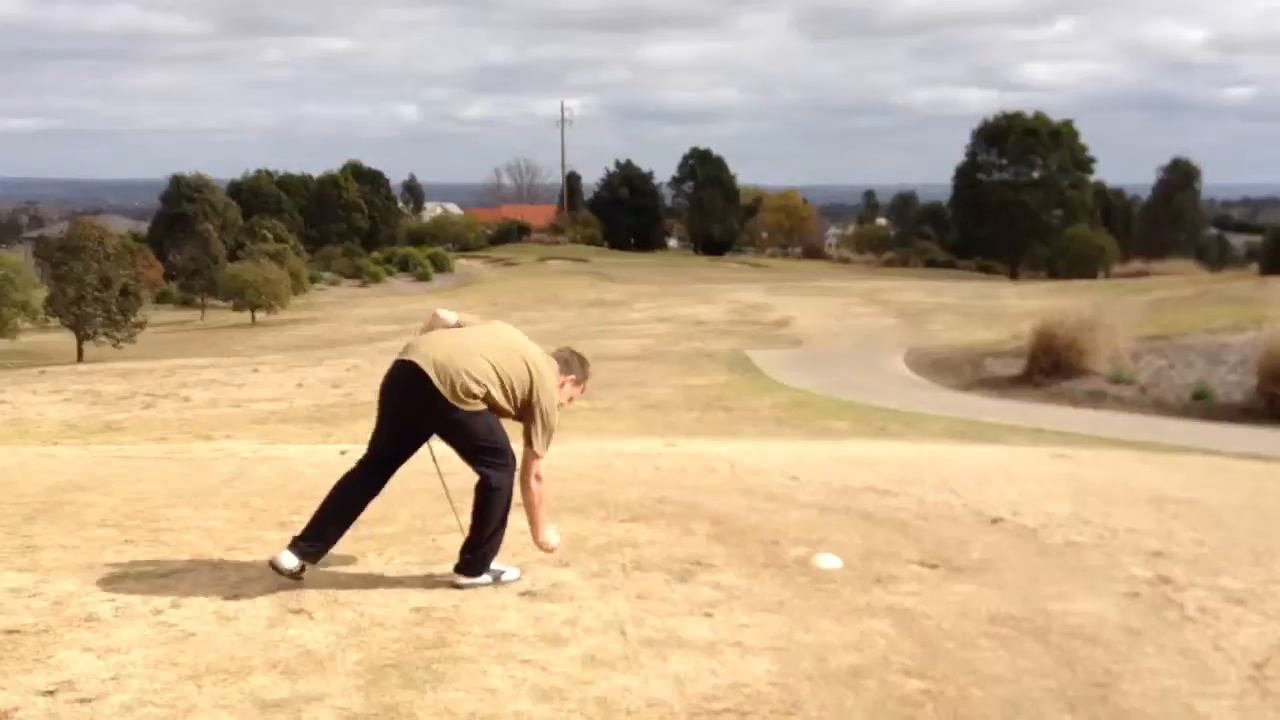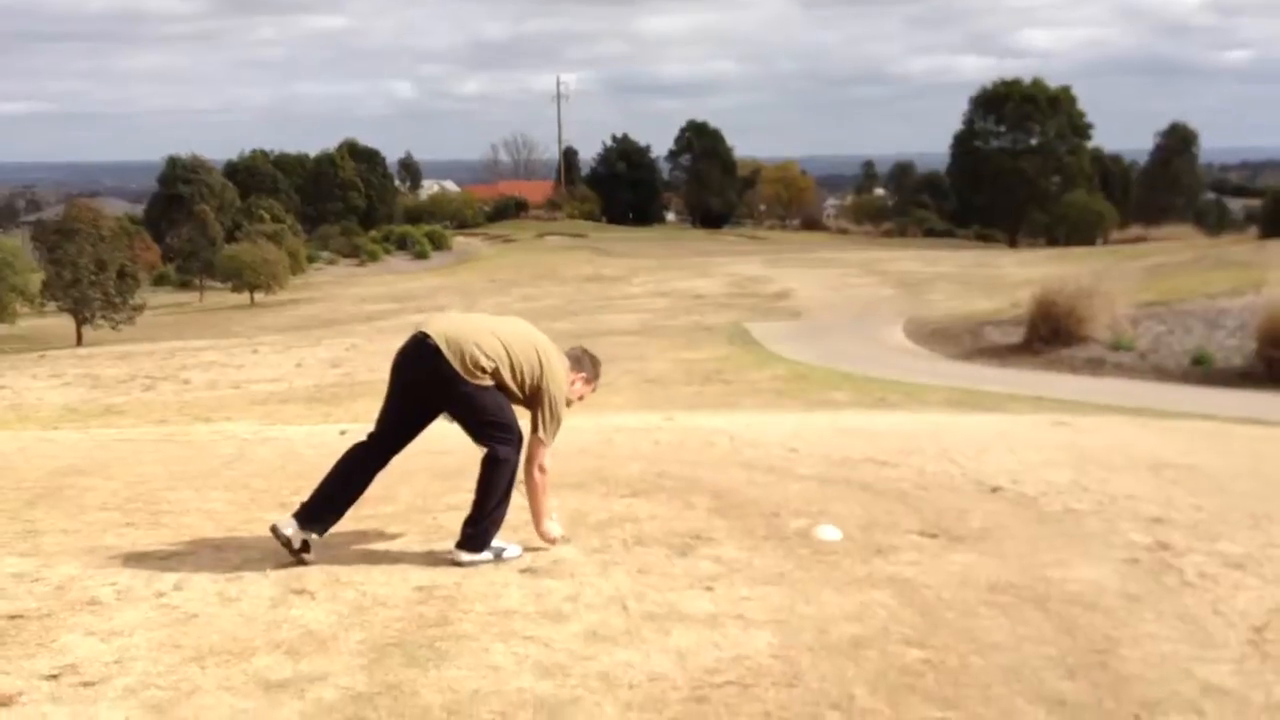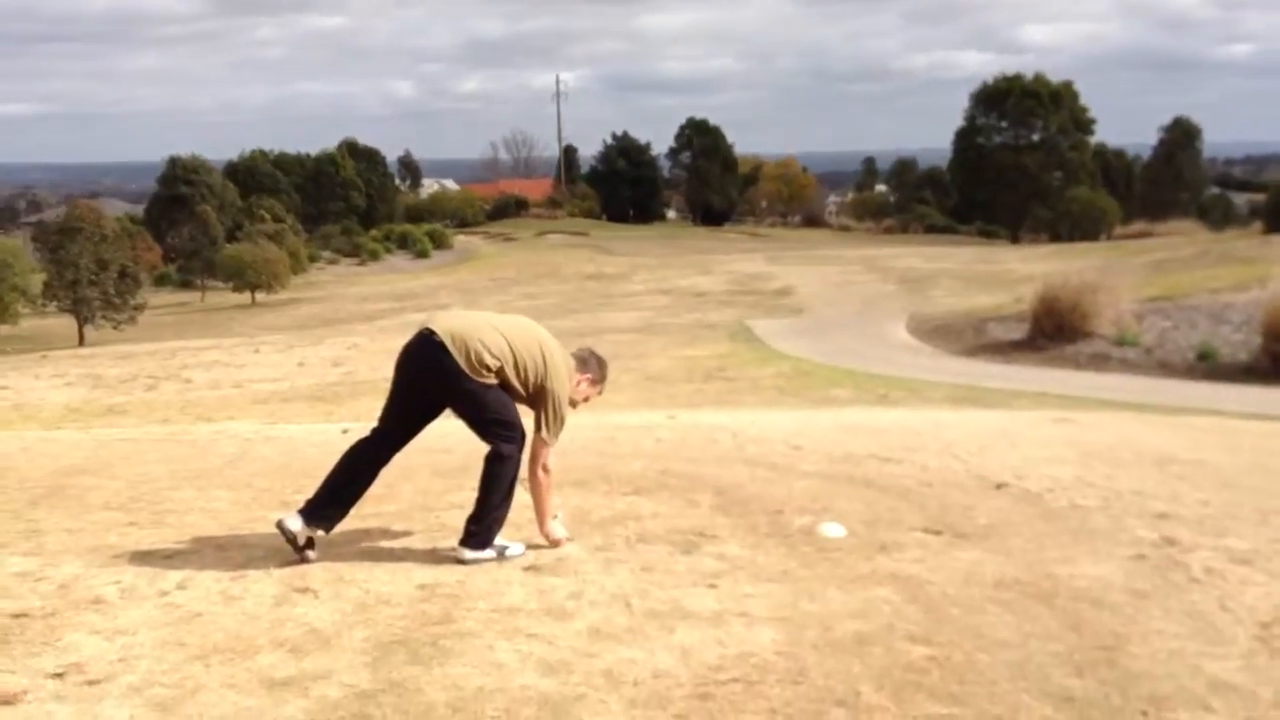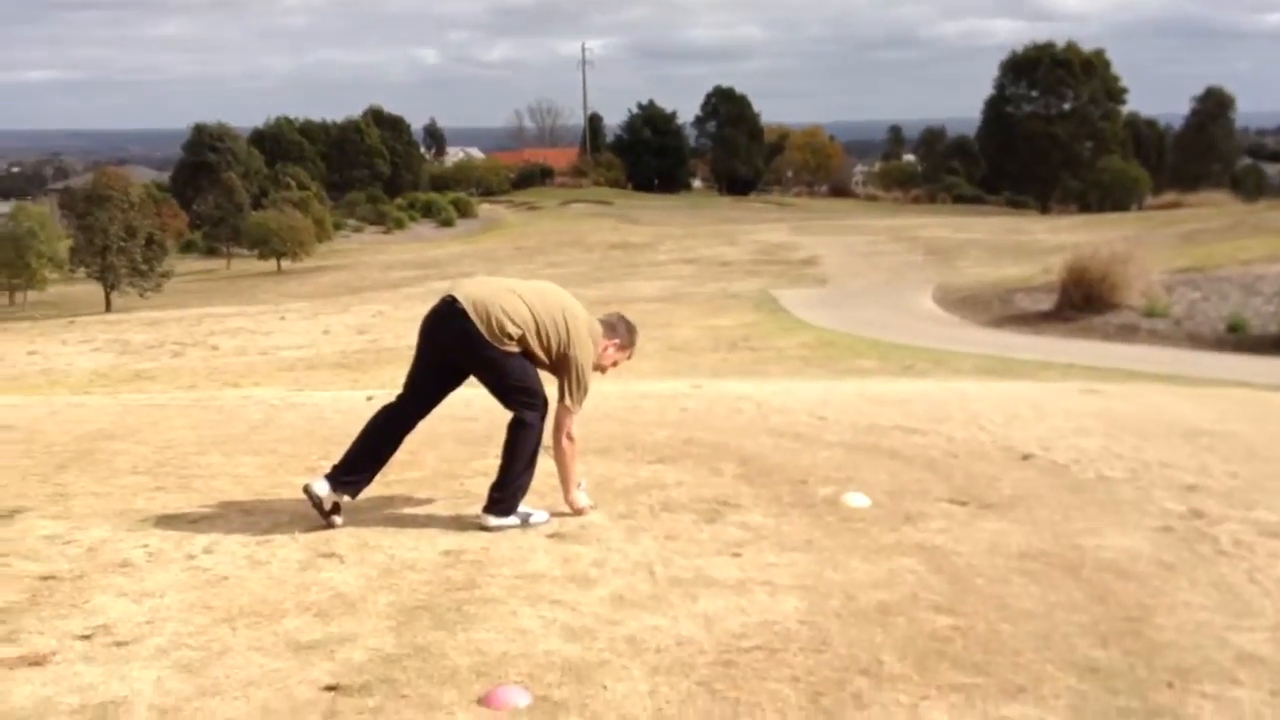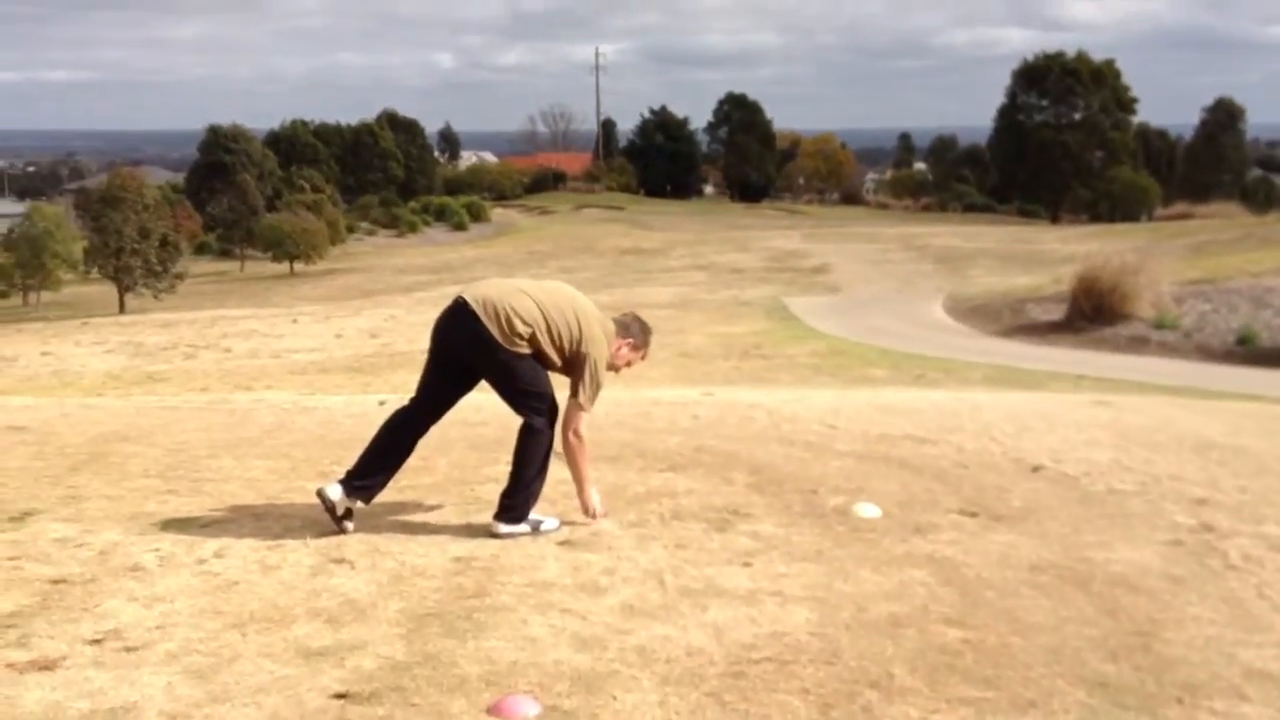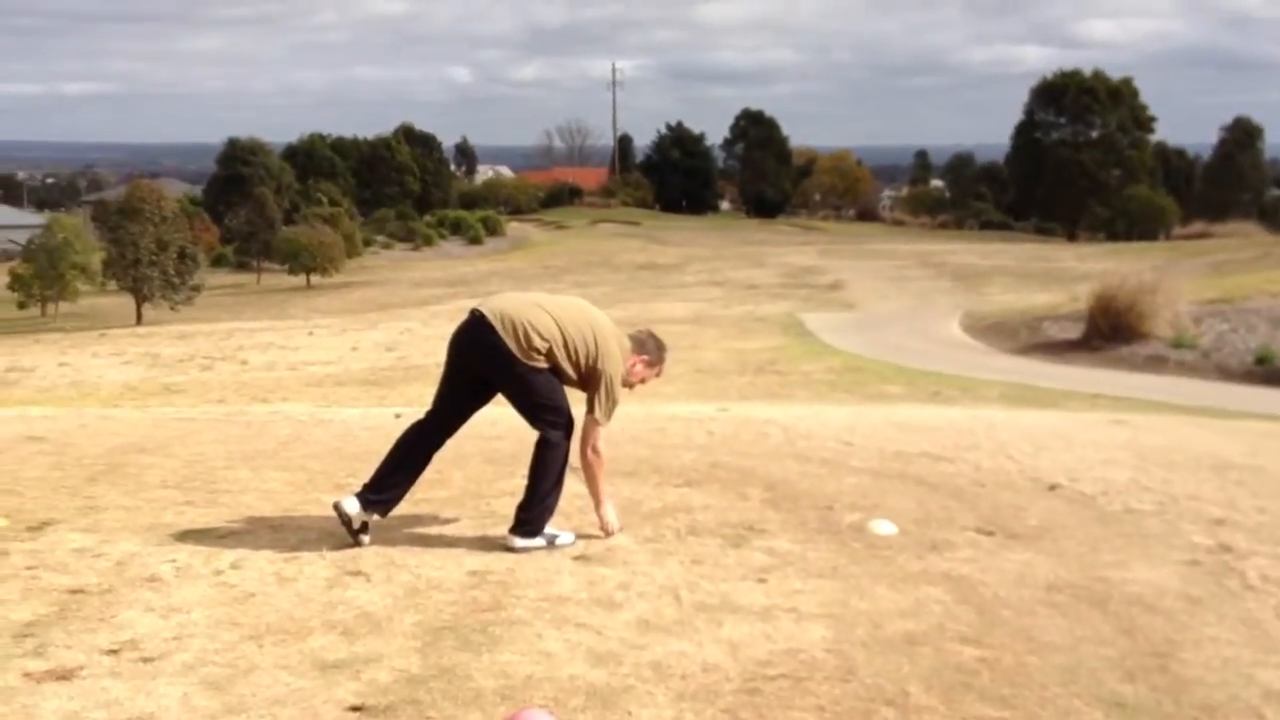
dt=0.4s
person 1, frame 1
left shoulder: (502, 333)
right shoulder: (546, 387)
left elbow: (440, 317)
right elbow: (532, 475)
right wrist: (540, 531)
left hip: (406, 367)
right hip: (452, 387)
left knee: (375, 466)
right knee: (499, 467)
left ankle: (299, 553)
right ankle: (475, 568)
person 1, frame 2
left shoulder: (534, 346)
right shoulder: (555, 378)
left elbow: (457, 317)
right elbow: (537, 465)
right wrist: (543, 523)
left hip: (421, 345)
right hip: (459, 363)
left knee: (381, 442)
right knee: (506, 444)
left ankle: (302, 526)
right ankle: (475, 545)
person 1, frame 3
left shoulder: (543, 350)
right shoulder: (559, 380)
right elbow: (540, 464)
right wrist: (547, 524)
left hip: (426, 342)
right hip: (463, 359)
left knee: (384, 438)
right knee: (509, 441)
left ankle: (307, 521)
right ankle: (478, 542)
person 1, frame 4
left shoulder: (573, 319)
right shoulder: (583, 346)
right elbow: (564, 433)
right wrist: (572, 492)
left hip: (450, 308)
right hip: (484, 326)
left knee: (409, 405)
right knee: (531, 409)
left ankle: (334, 487)
right ankle: (502, 509)
person 1, frame 5
left shoulder: (588, 320)
right shoulder: (597, 346)
right elbow: (573, 430)
right wrist: (586, 491)
left hip: (462, 311)
right hip: (496, 329)
left knee: (422, 409)
right knee: (541, 414)
left ankle: (348, 491)
right ankle: (513, 516)
person 1, frame 6
left shoulder: (603, 336)
right shoulder: (612, 361)
right elbow: (591, 447)
right wrist: (603, 506)
left hip: (479, 325)
right hip: (513, 343)
left knee: (438, 422)
right knee: (558, 429)
left ankle: (364, 504)
right ankle: (529, 530)
